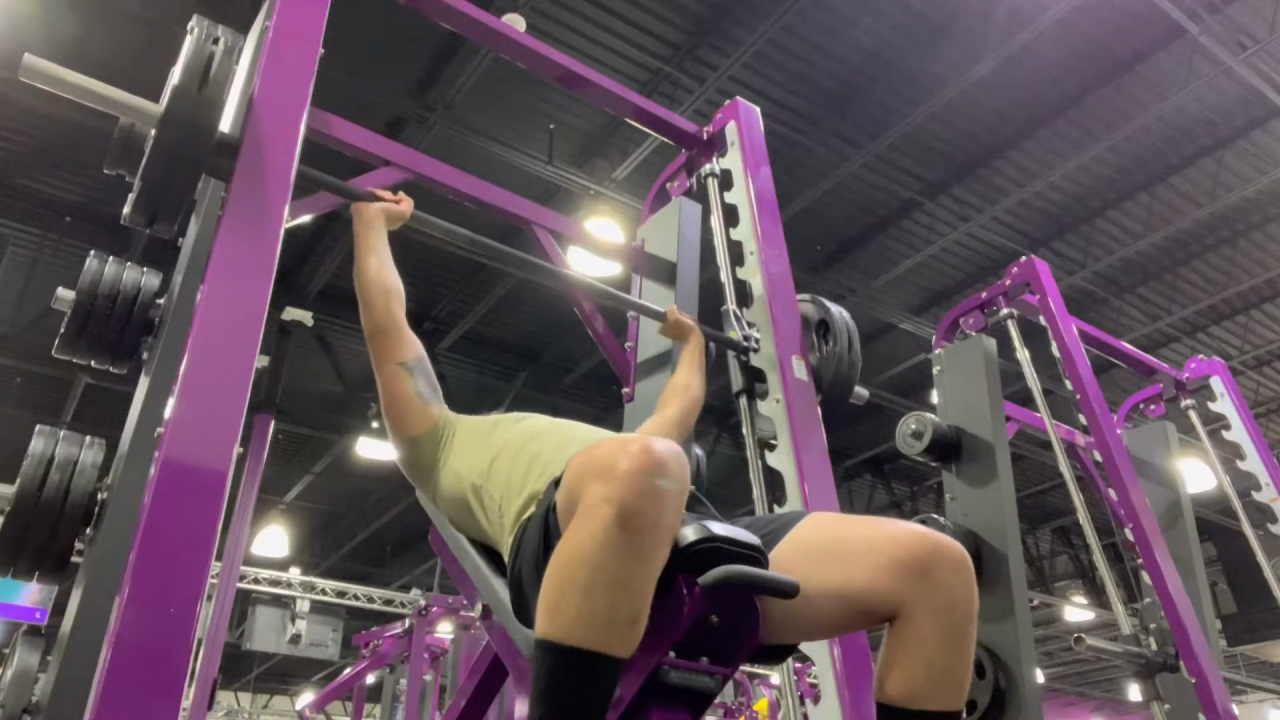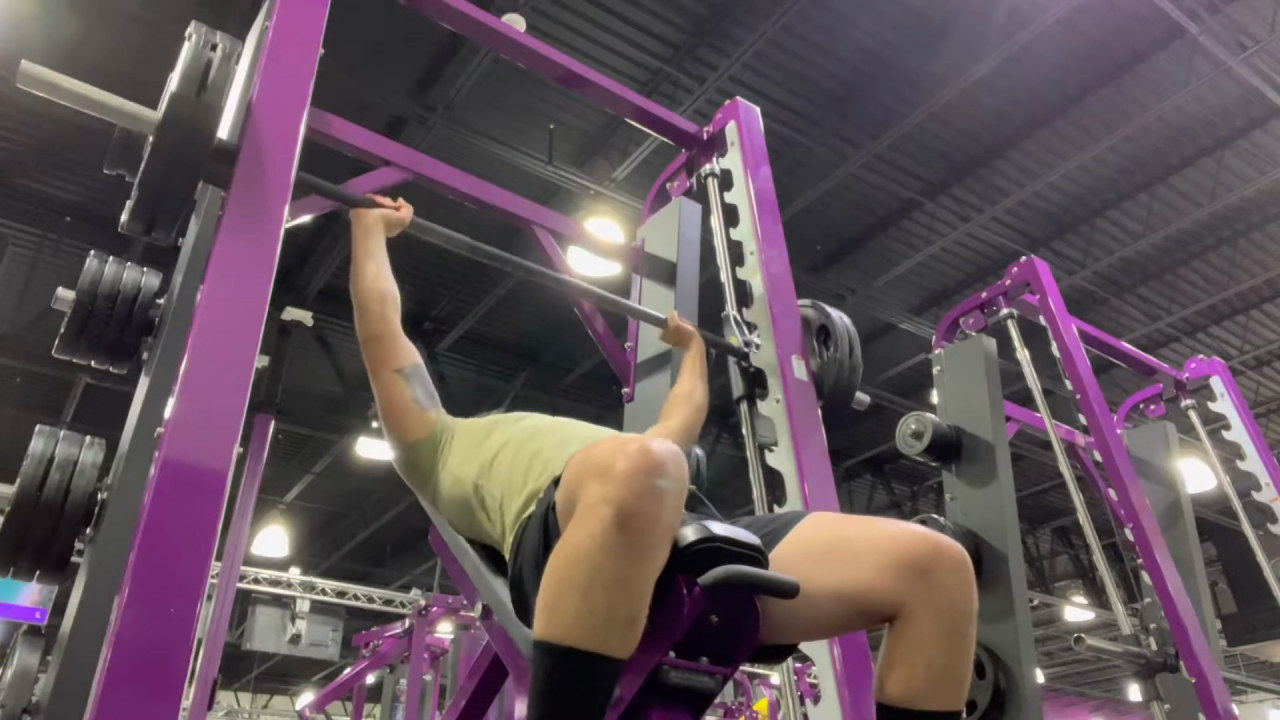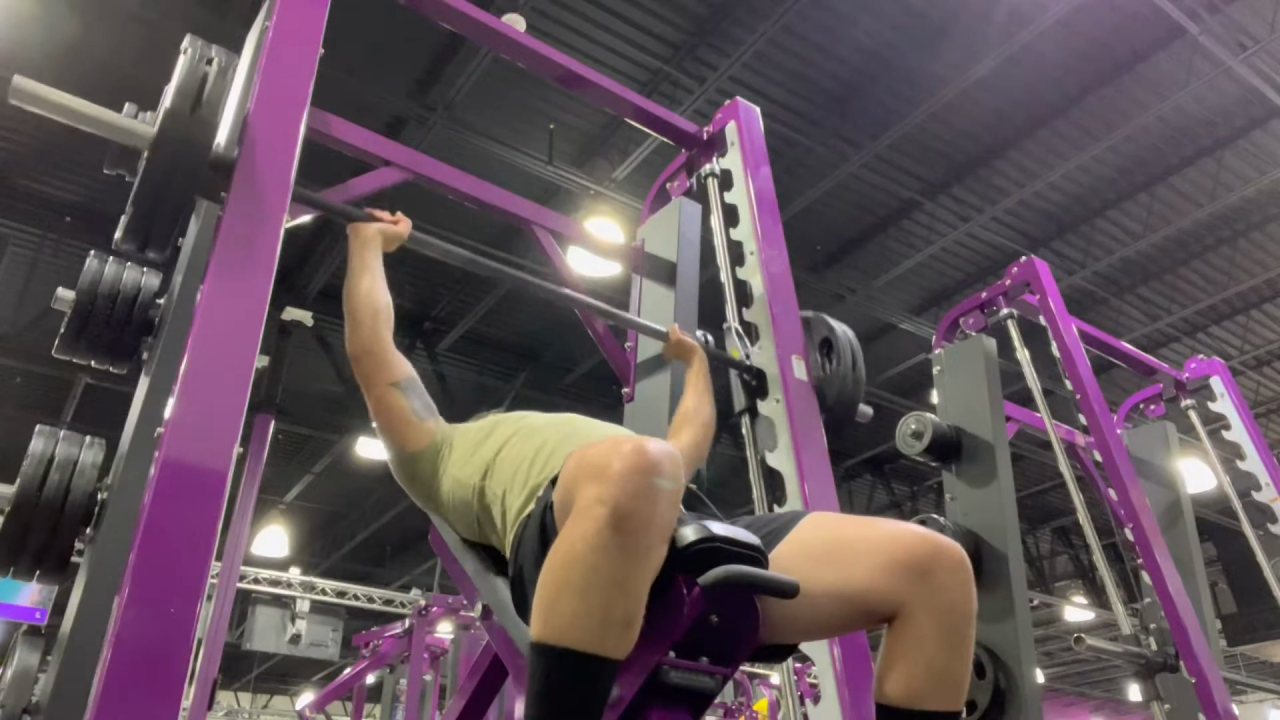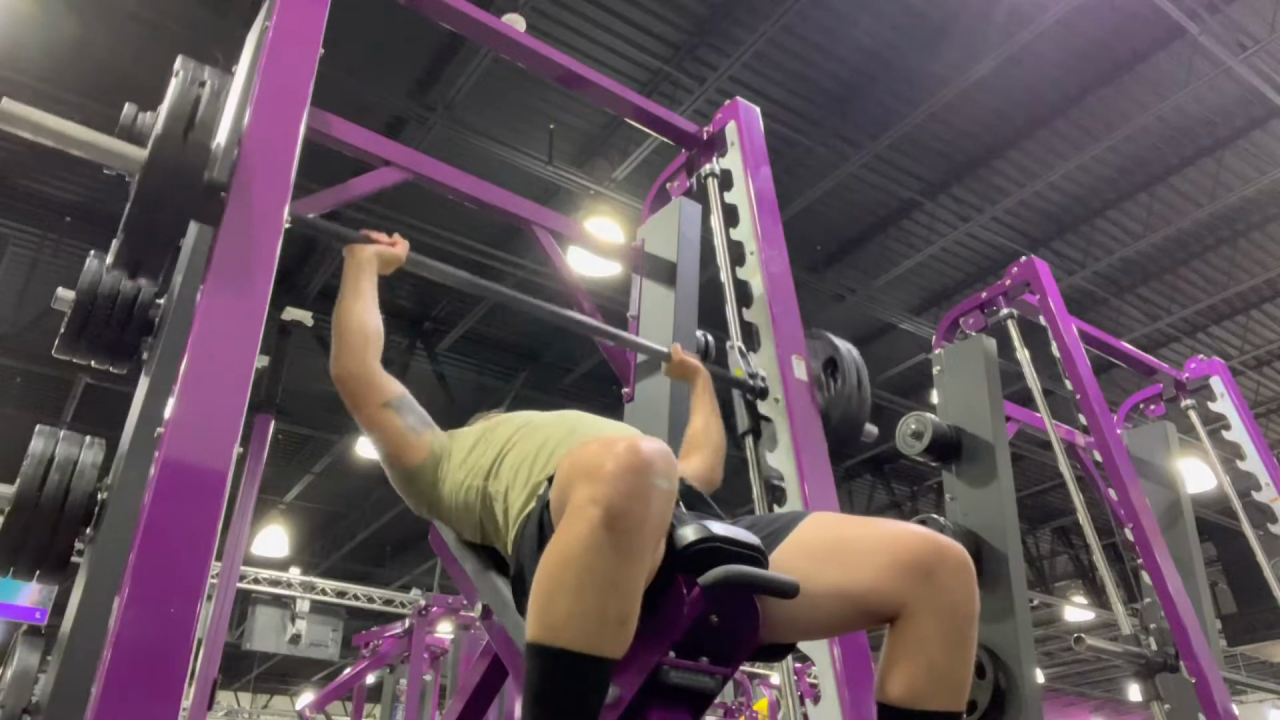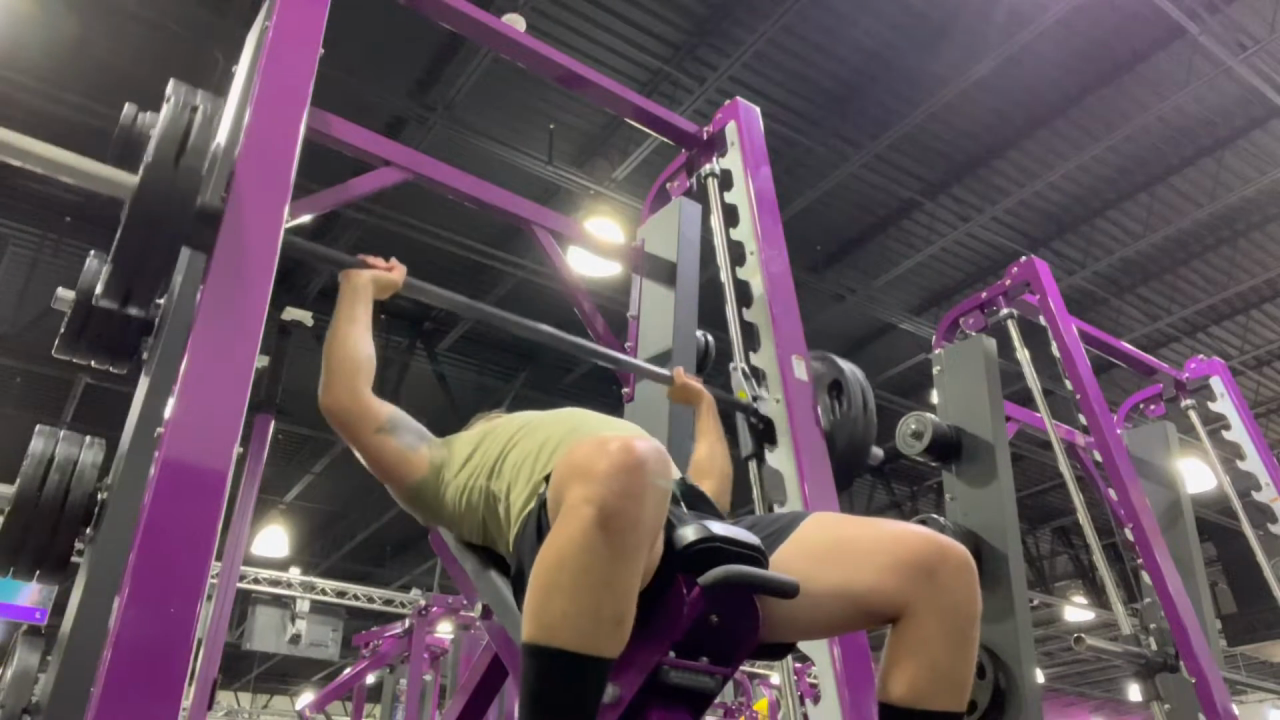
dt=0.1s
person 1, frame 1
left shoulder: (612, 466)
right shoulder: (443, 443)
left elbow: (680, 410)
right elbow: (386, 328)
left wrist: (691, 342)
right wrist: (370, 223)
right hip: (584, 551)
left knee: (936, 566)
right knee: (641, 469)
person 1, frame 2
left shoulder: (621, 470)
right shoulder: (443, 446)
left elbow: (681, 424)
right elbow: (379, 337)
left wrist: (692, 349)
right wrist: (369, 230)
right hip: (567, 540)
left knee: (936, 567)
right knee: (637, 470)
person 1, frame 3
left shoulder: (622, 478)
right shoulder: (440, 453)
left elbow: (691, 440)
right elbow: (370, 350)
left wrist: (696, 361)
right wrist: (368, 243)
right hip: (590, 548)
left knee: (935, 566)
right knee: (635, 468)
person 1, frame 4
left shoulder: (621, 473)
right shoulder: (444, 460)
left elbow: (698, 477)
right elbow: (355, 377)
left wrist: (700, 382)
right wrist: (364, 265)
right hip: (585, 531)
left knee: (937, 569)
right knee: (629, 470)
person 1, frame 5
left shoulder: (622, 484)
right shoulder: (442, 467)
right elbow: (345, 400)
left wrist: (703, 404)
right wrist: (360, 289)
right hip: (591, 558)
left knee: (939, 569)
right knee: (623, 464)
